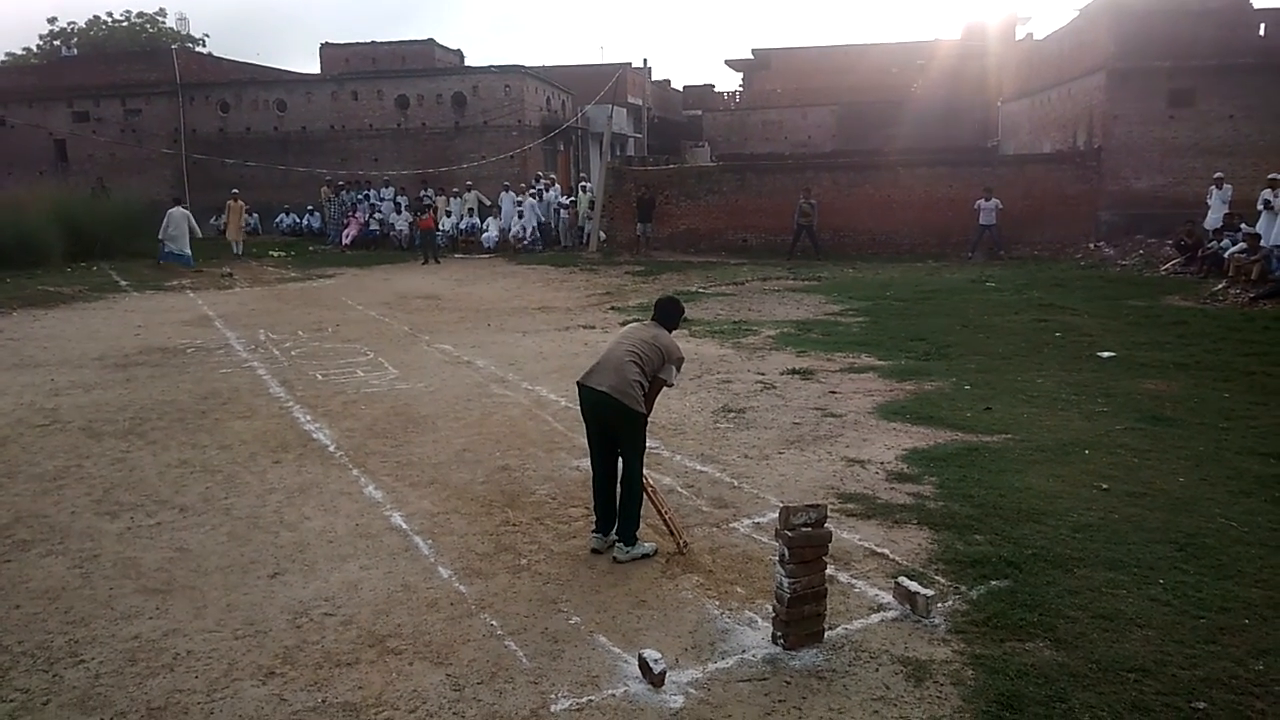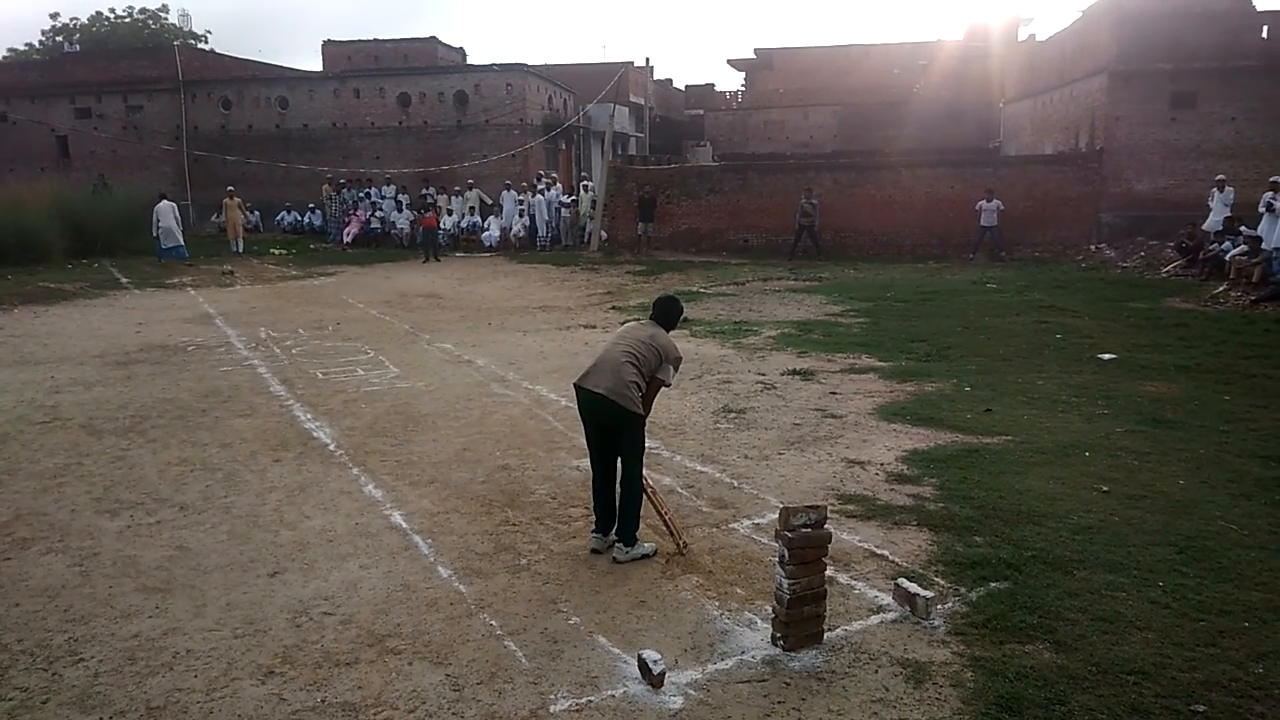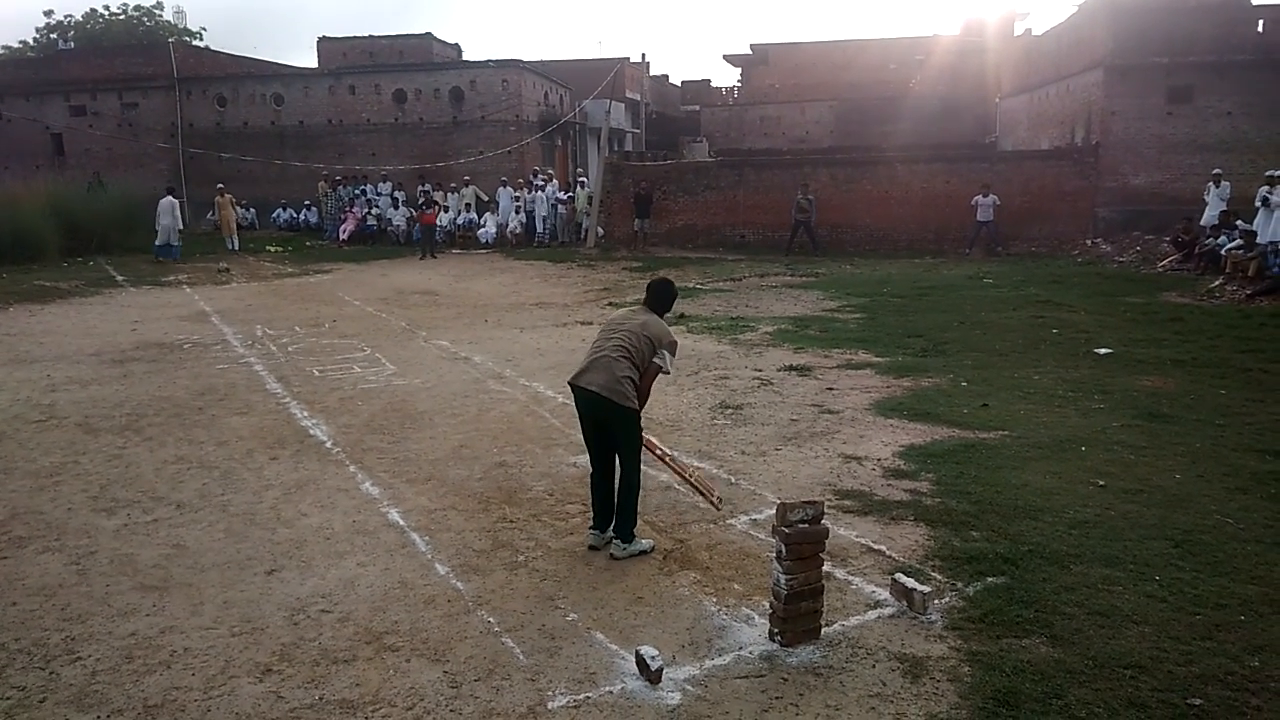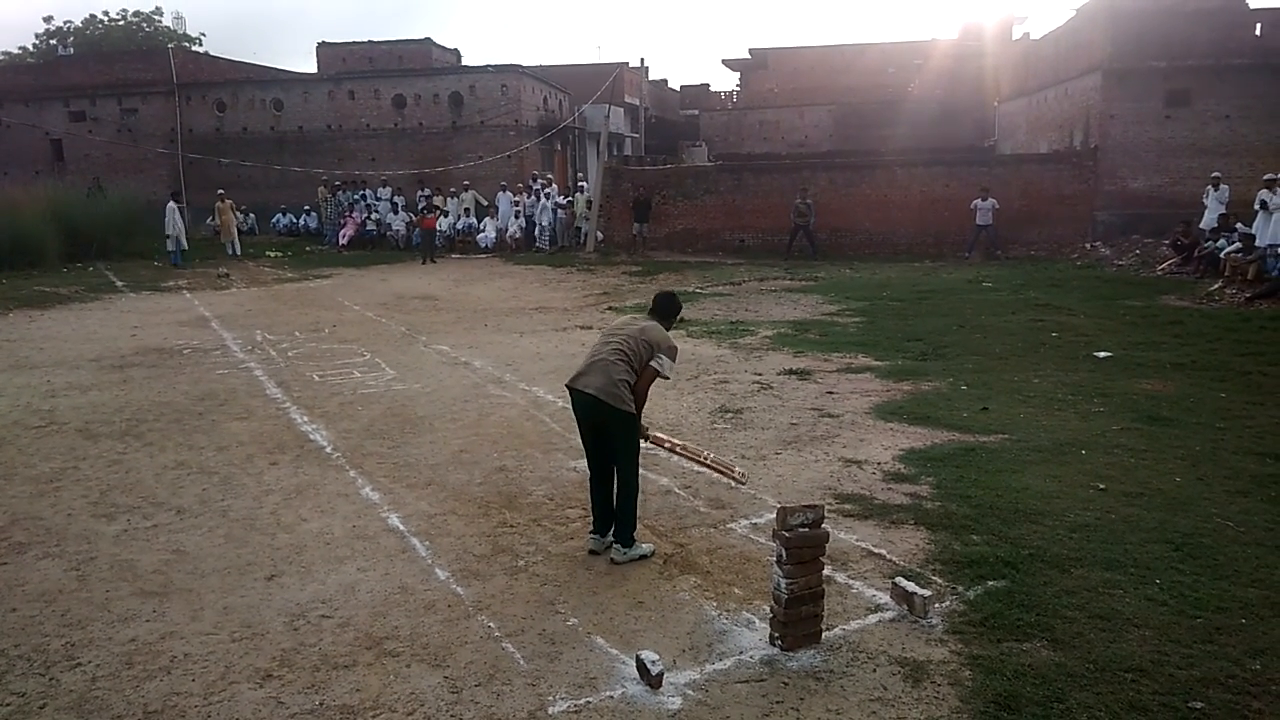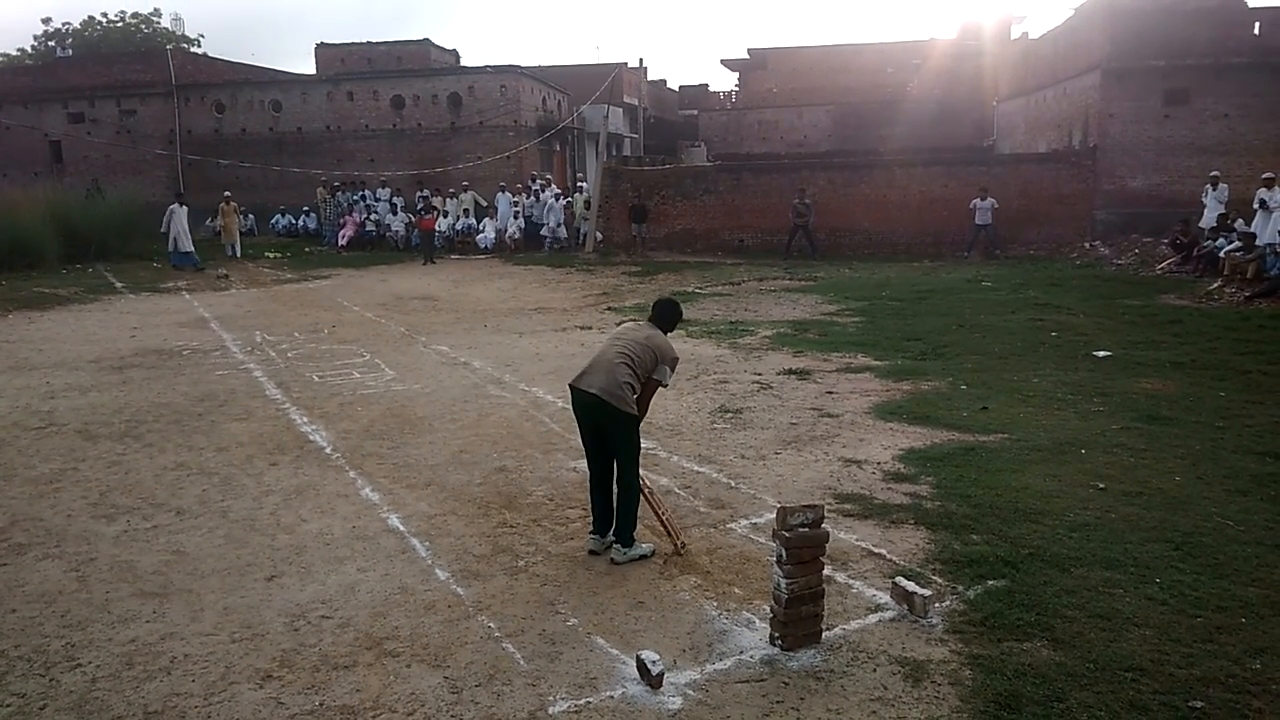
dt=0.4s
person 1, frame 1
left shoulder: (630, 329)
right shoulder: (673, 351)
right elbow: (650, 396)
left wrist: (633, 423)
right wrist: (638, 425)
left hip: (589, 389)
right hip: (623, 399)
left knee: (602, 468)
right knee: (632, 473)
left ankle: (601, 534)
right ankle: (626, 544)
person 1, frame 2
left shoulder: (628, 328)
right shoulder: (671, 351)
right elbow: (648, 397)
right wrist: (636, 425)
left hip: (586, 390)
right hip: (620, 400)
left knee: (602, 469)
right knee: (631, 474)
left ankle: (601, 534)
right ankle: (626, 544)
person 1, frame 3
left shoulder: (618, 316)
right shoulder: (665, 337)
right elbow: (644, 385)
right wrist: (633, 418)
left hip: (582, 387)
right hip: (616, 396)
left knee: (600, 466)
right knee: (630, 470)
left ankle: (598, 530)
right ankle: (623, 541)
person 1, frame 4
left shoulder: (622, 322)
right shoulder: (666, 343)
right elbow: (640, 387)
left wrist: (630, 420)
right wrist: (635, 423)
left hip: (579, 390)
right hip: (612, 399)
left knee: (599, 470)
right knee: (627, 475)
left ankle: (599, 535)
right ankle: (623, 545)
person 1, frame 5
left shoulder: (625, 328)
right shoulder: (667, 352)
right elbow: (644, 398)
left wrist: (626, 427)
right wrist: (630, 429)
left hip: (581, 391)
right hip: (614, 401)
left knee: (598, 470)
right knee: (627, 476)
left ankle: (599, 536)
right ankle: (624, 545)
